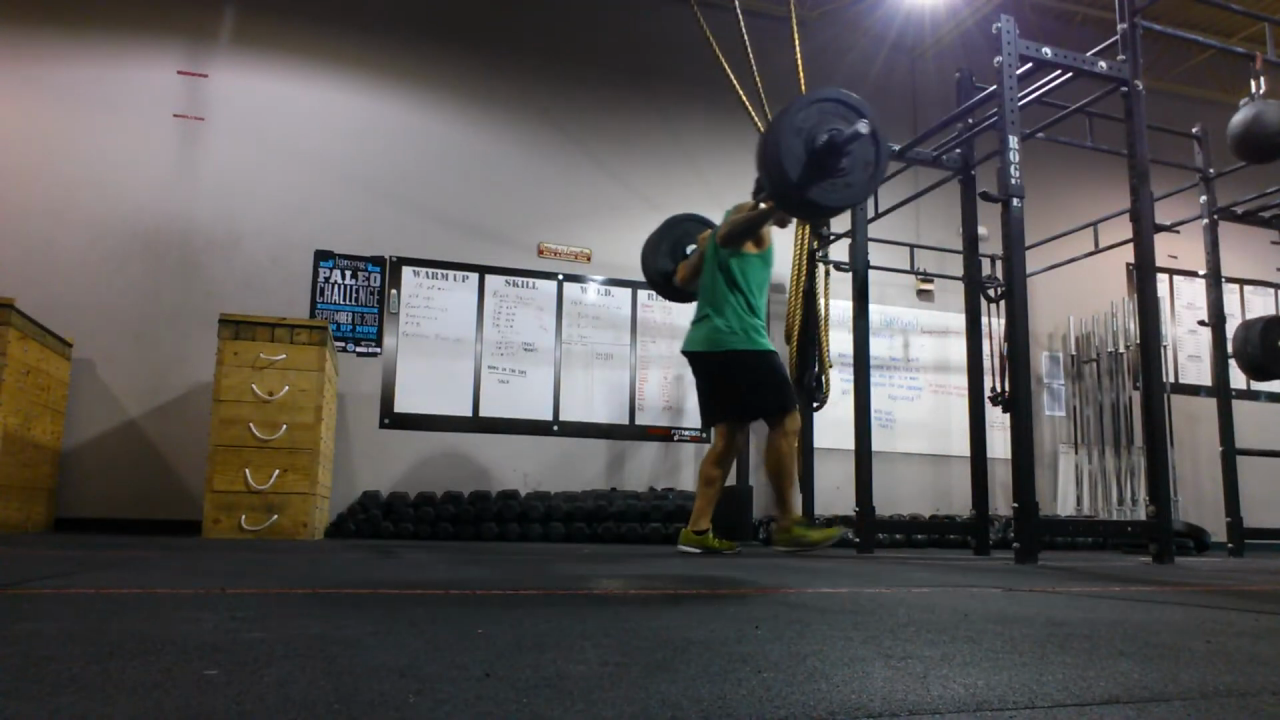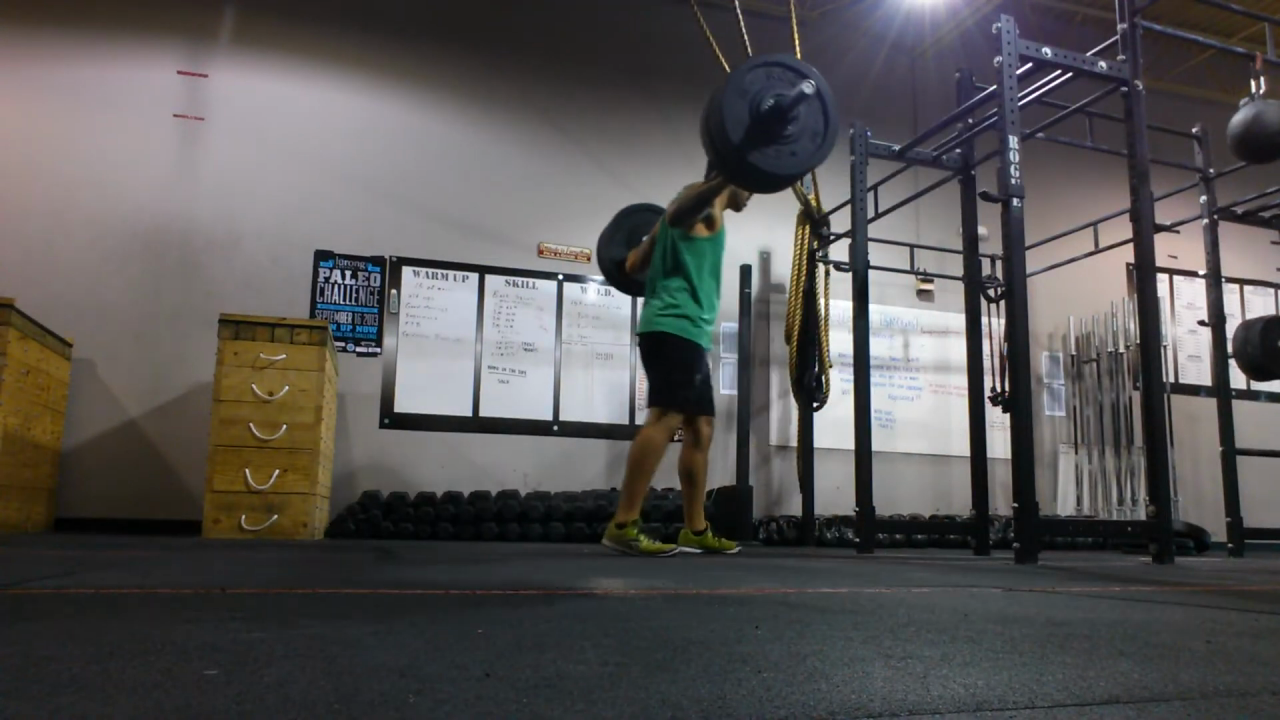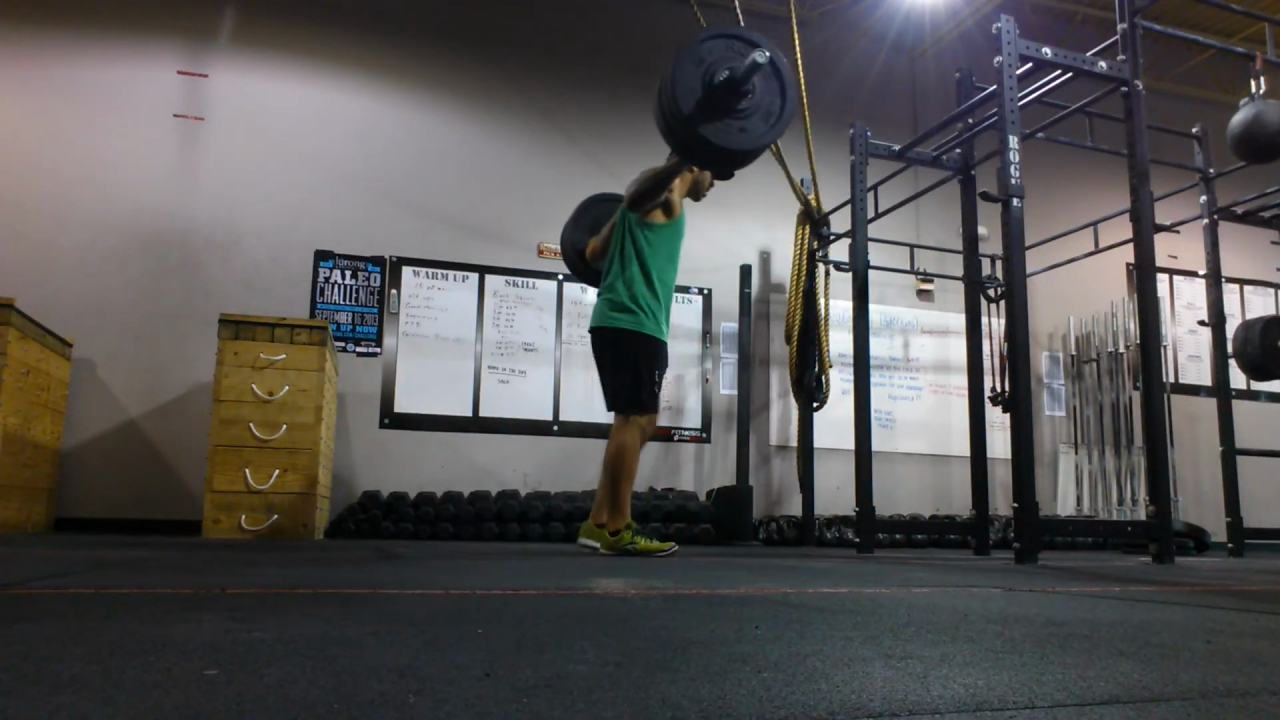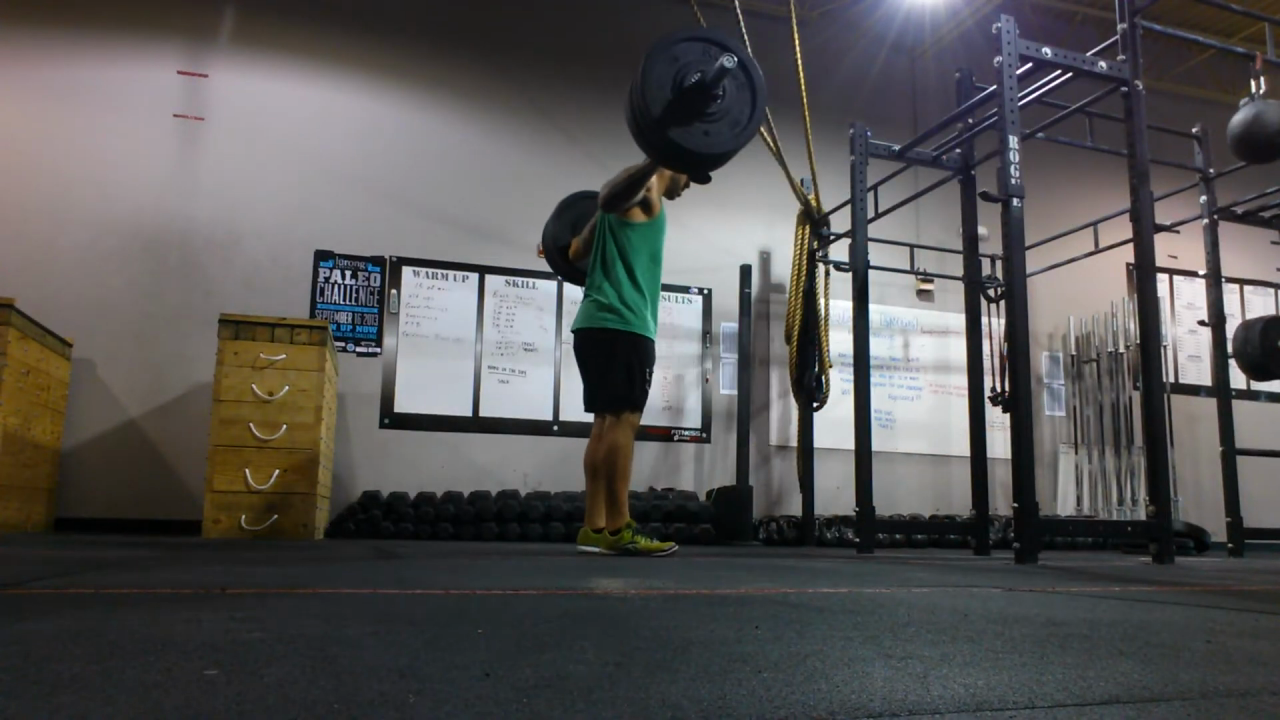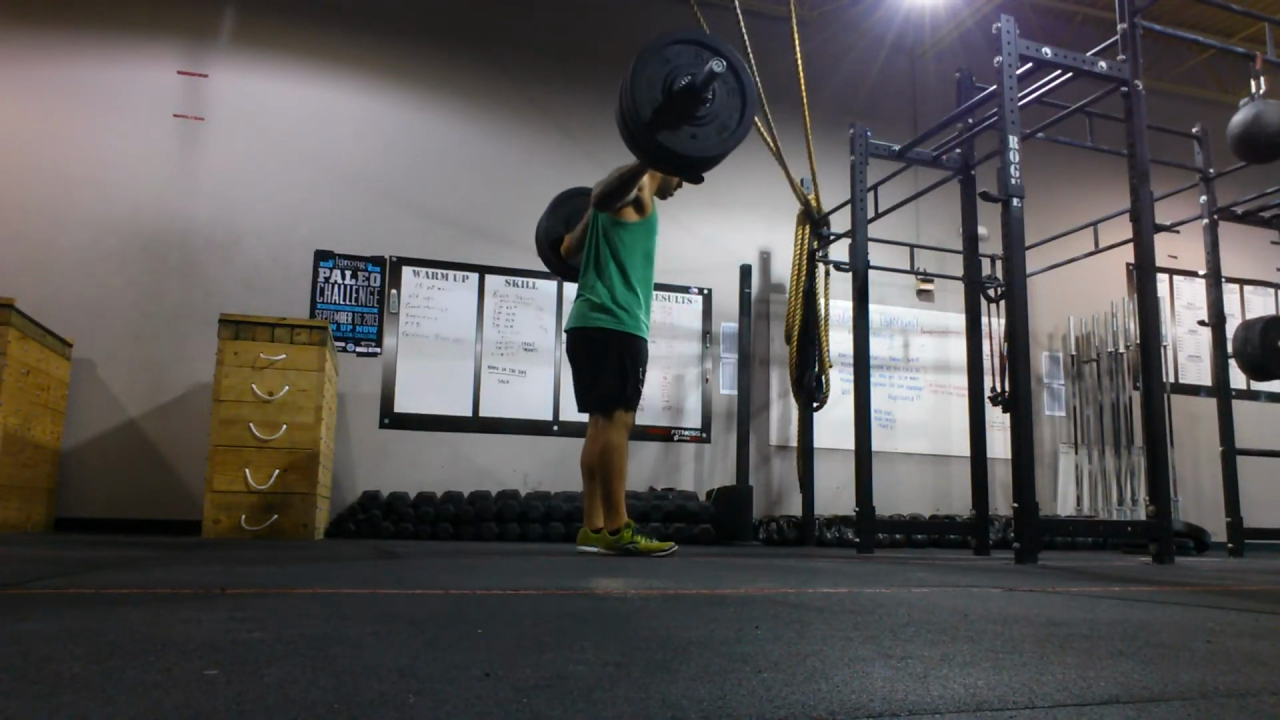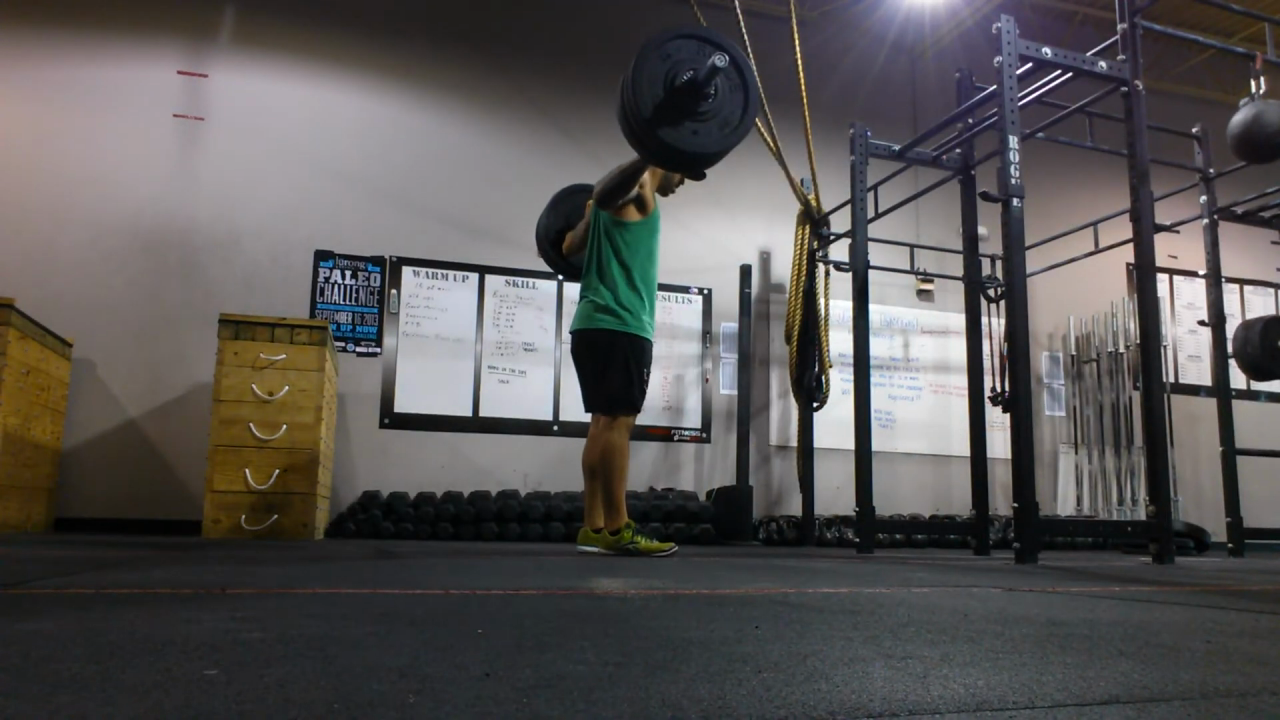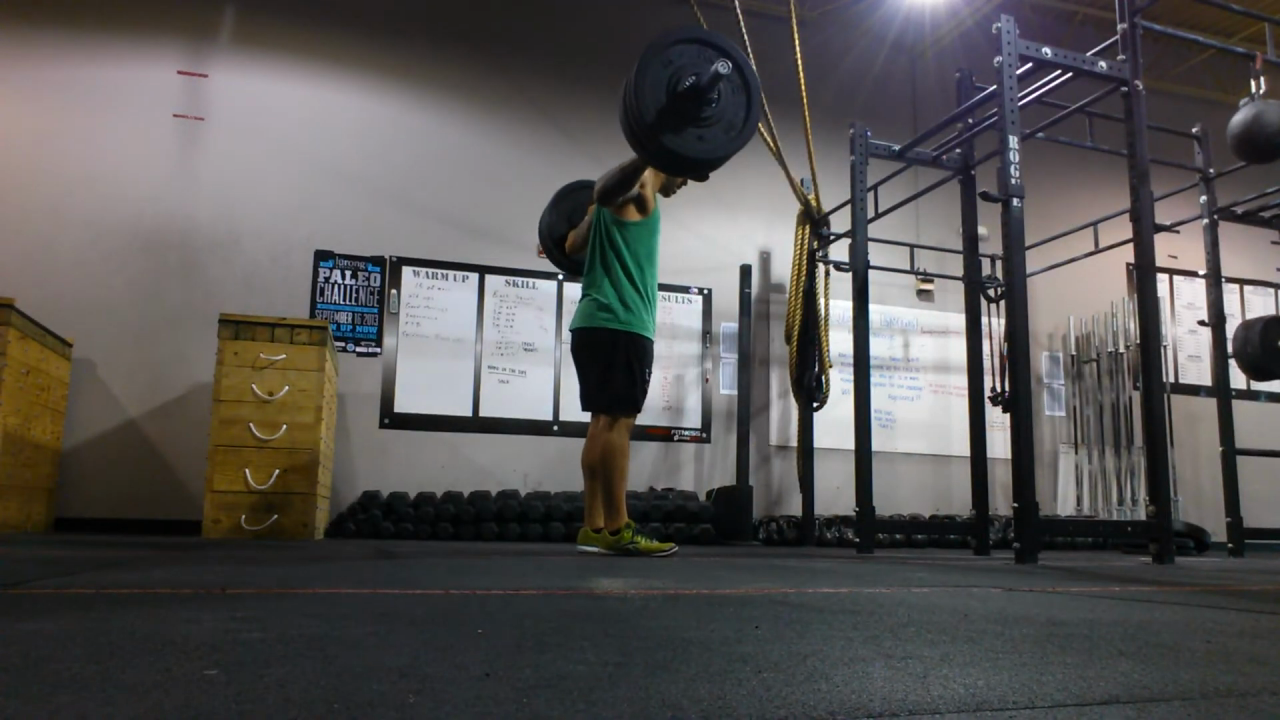
dt=0.4s
person 1, frame 1
left shoulder: (726, 228)
right shoulder: (745, 216)
left elbow: (682, 278)
right elbow: (734, 229)
left wrist: (703, 246)
right wrist: (778, 207)
left hip: (707, 341)
right hip: (737, 341)
left knee: (728, 436)
right knee: (785, 423)
left ankle: (697, 530)
right ankle: (789, 524)
person 1, frame 2
left shoulder: (695, 211)
right shoulder: (706, 202)
left elbow: (634, 264)
right elbow: (677, 212)
left wrist: (653, 237)
right wrist: (723, 180)
left hip: (672, 329)
right hip: (678, 328)
left knee: (700, 430)
right knee: (664, 420)
left ankle: (697, 530)
right ankle: (623, 525)
person 1, frame 3
left shoulder: (651, 200)
right shoulder: (666, 188)
left elbow: (594, 252)
right elbow: (635, 193)
left wrist: (612, 226)
right wrist: (683, 160)
left hip: (617, 322)
right hip: (634, 323)
left knee: (636, 423)
right knee: (633, 421)
left ankle: (599, 523)
right ankle: (618, 530)
person 1, frame 4
left shoulder: (630, 197)
right shoulder: (645, 186)
left elbow: (577, 252)
right elbow: (609, 196)
left wrist: (594, 226)
right wrist: (657, 159)
left hip: (599, 323)
right hip: (621, 324)
left knee: (609, 422)
right knee: (623, 420)
left ankle: (595, 528)
right ankle: (619, 530)
person 1, frame 5
left shoulder: (623, 195)
right shoulder: (638, 184)
left elbow: (569, 249)
right elbow: (601, 194)
left wrist: (585, 223)
left hip: (593, 322)
right hip: (613, 324)
left knee: (603, 422)
right knee: (616, 420)
left ankle: (594, 528)
right ankle: (617, 530)
person 1, frame 6
left shoulder: (622, 193)
right shoulder: (639, 183)
left elbow: (570, 247)
right elbow: (604, 192)
left wrist: (588, 215)
left hip: (598, 323)
right hip: (618, 325)
left knee: (605, 423)
right knee: (617, 421)
left ankle: (595, 528)
right ankle: (617, 531)
person 1, frame 7
left shoulder: (625, 192)
right shoulder: (640, 183)
left elbow: (573, 245)
right elbow: (604, 190)
left wrist: (591, 217)
left hip: (598, 321)
right hip: (619, 324)
left knee: (604, 422)
right knee: (617, 422)
left ankle: (595, 528)
right ankle: (618, 531)
